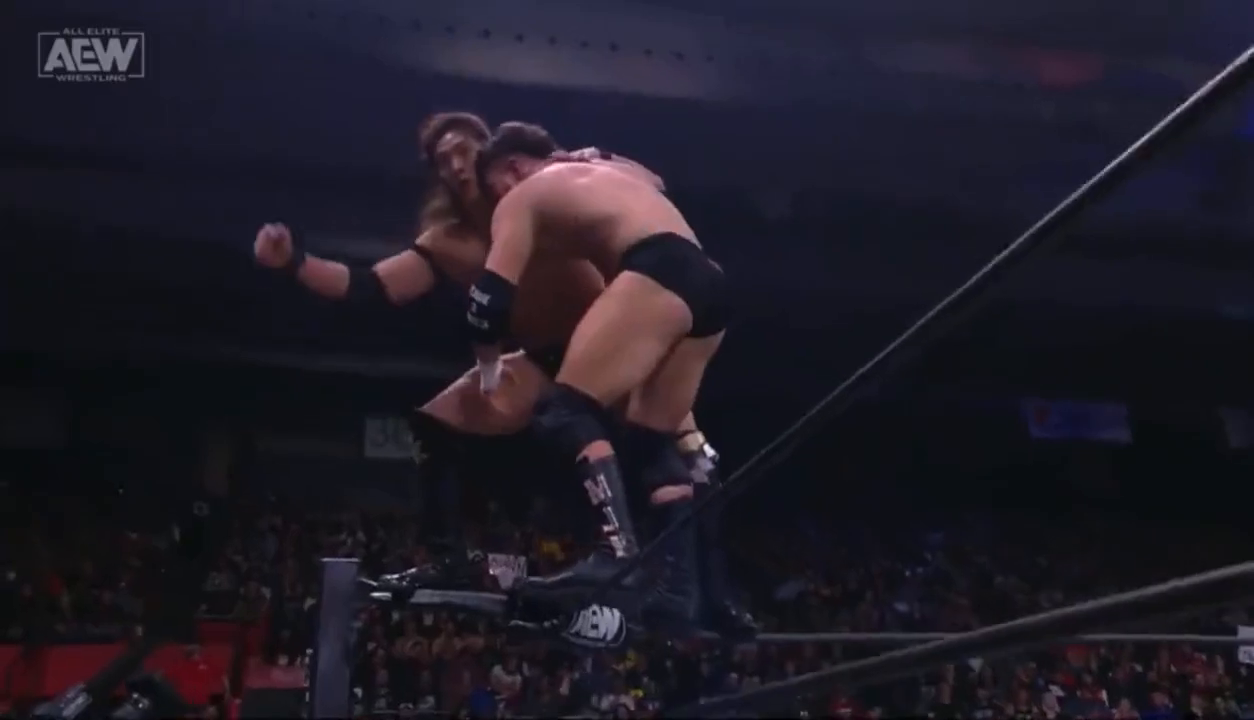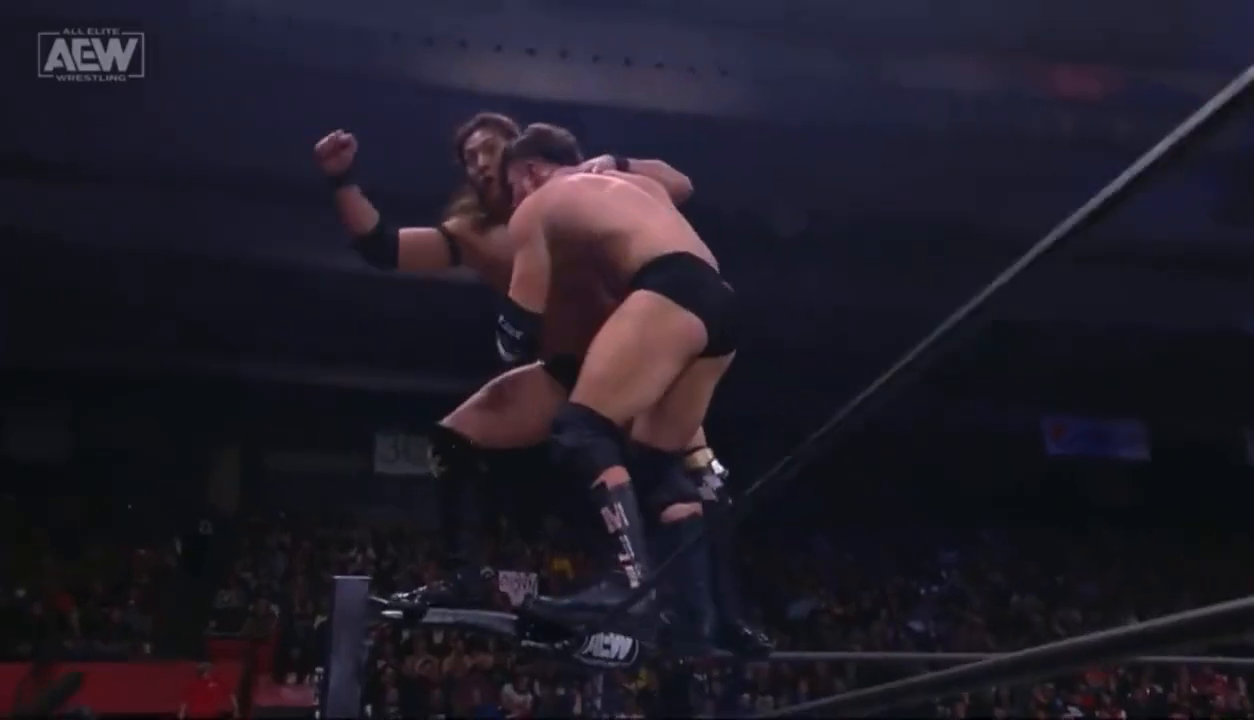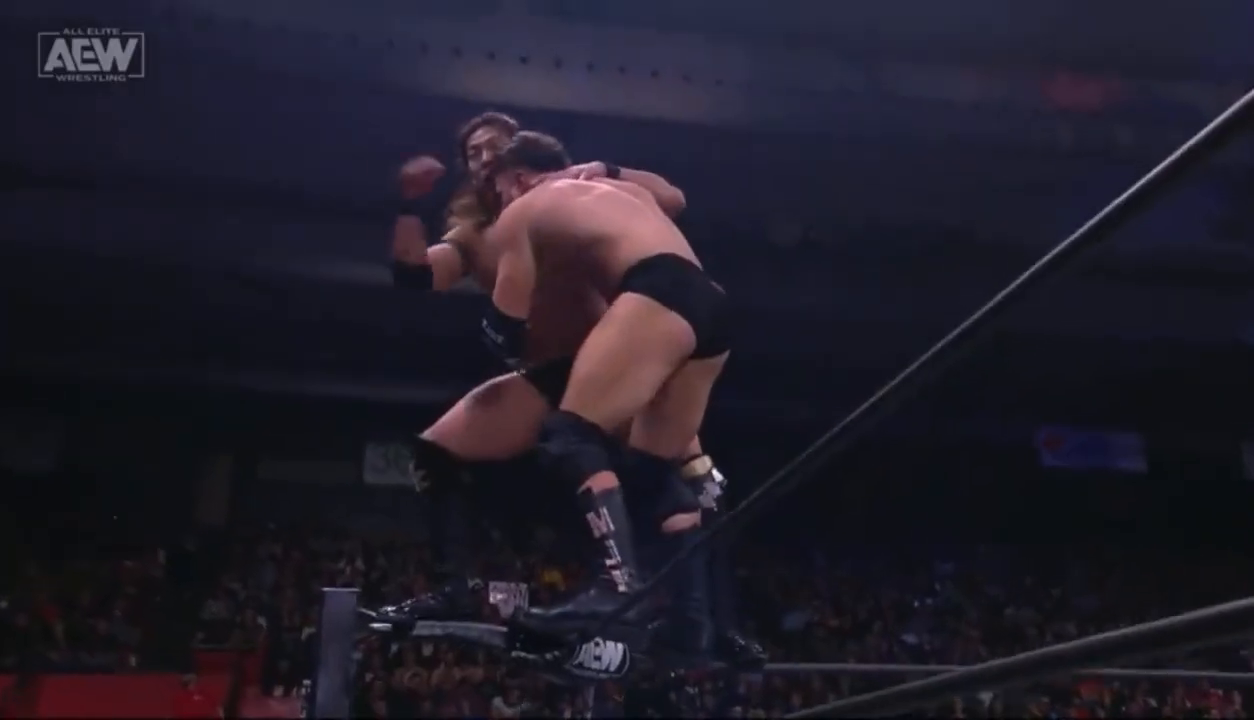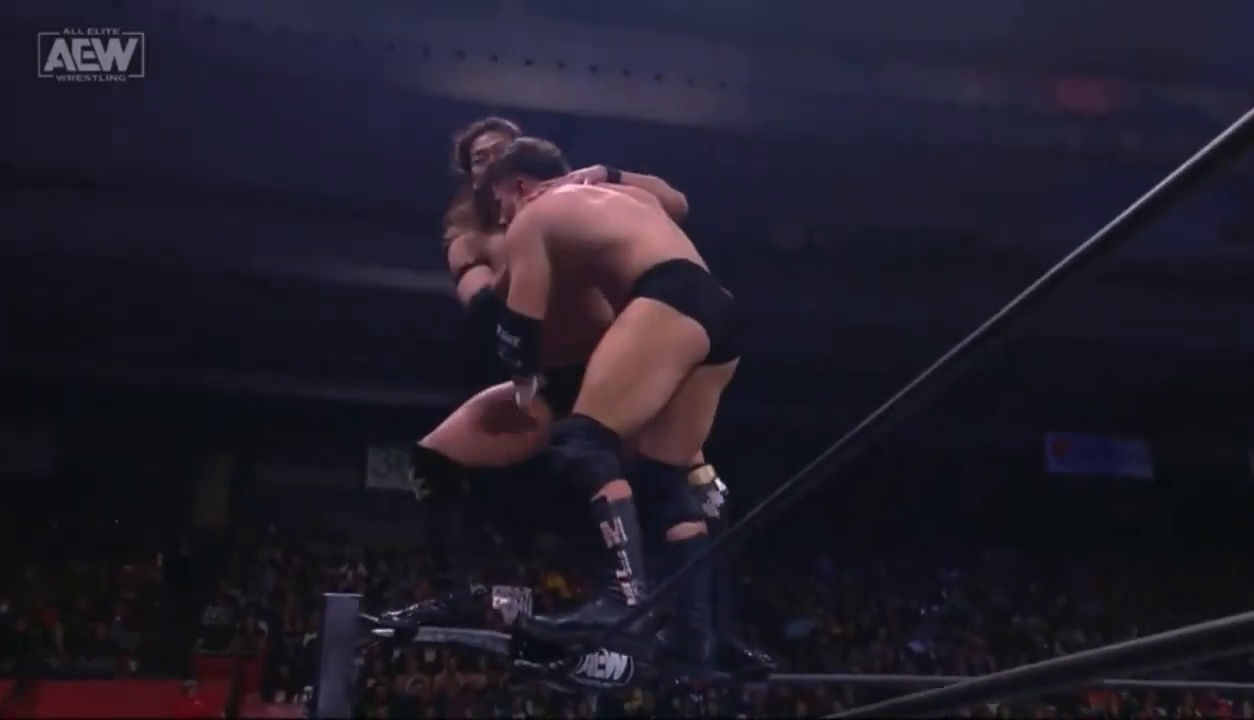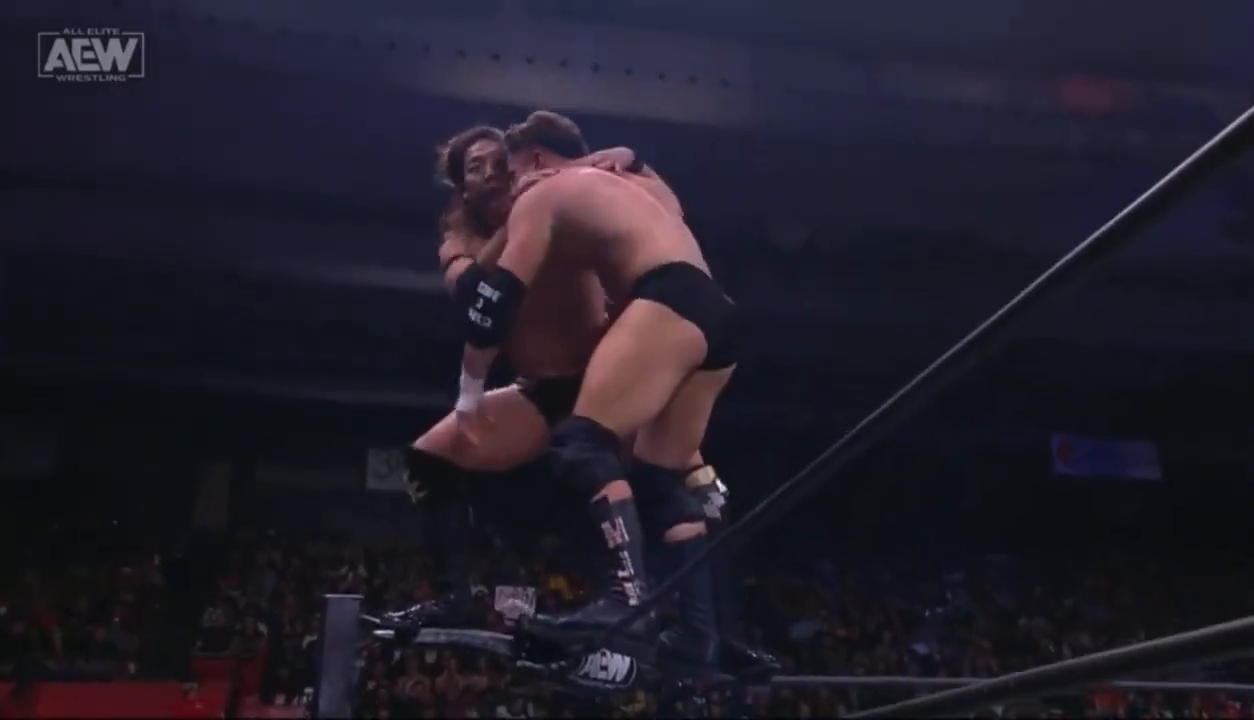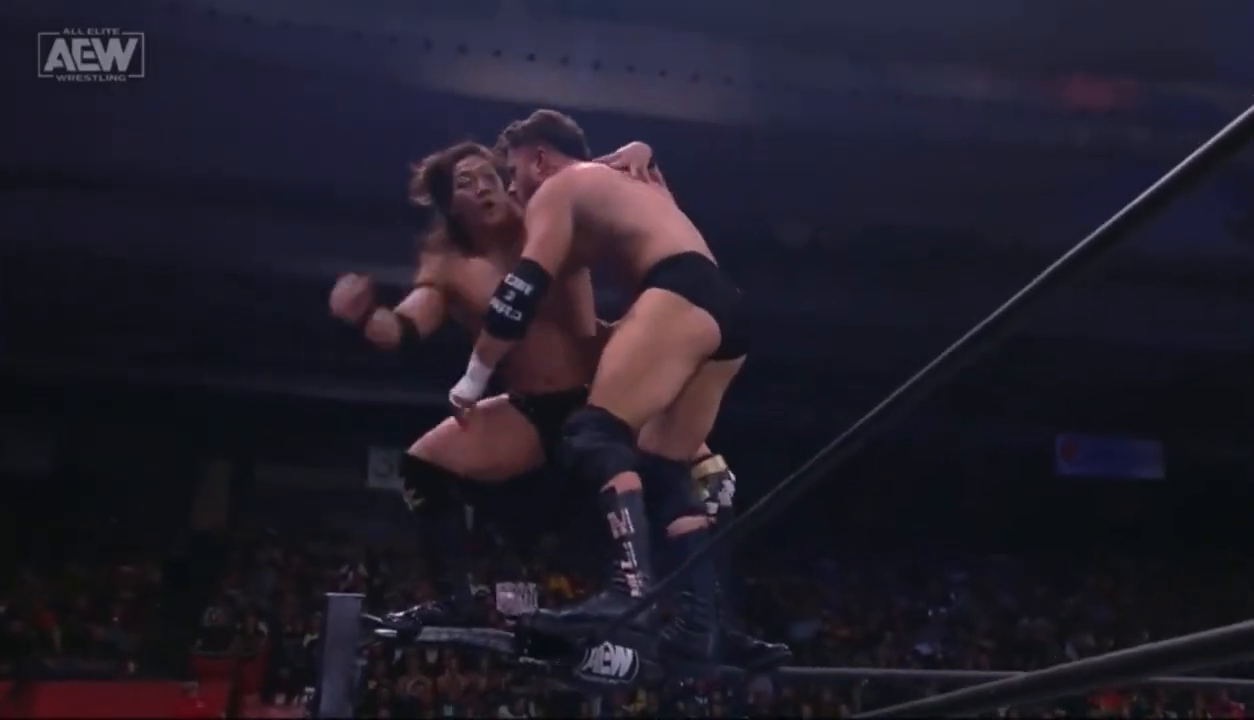
dt=0.3s
person 1, frame 1
right shoulder: (448, 243)
left elbow: (650, 186)
right elbow: (369, 288)
left wrist: (600, 159)
right wrist: (294, 261)
right hip: (546, 360)
right knee: (432, 427)
left ankle: (708, 594)
right ankle: (453, 559)
person 1, frame 2
right shoulder: (474, 236)
left elbow: (680, 187)
right elbow: (382, 247)
left wrist: (615, 165)
right wrist: (342, 180)
right hip: (563, 370)
left knee: (699, 472)
right knee: (451, 442)
left ankle: (725, 613)
right ankle: (467, 576)
person 1, frame 3
right shoulder: (472, 235)
left elbow: (673, 200)
right elbow: (412, 278)
left wrist: (606, 172)
right wrist: (413, 206)
right hip: (543, 377)
left knee: (691, 482)
right knee: (434, 452)
left ankle: (719, 626)
right ankle: (454, 589)
person 1, frame 4
right shoulder: (471, 243)
left elbow: (675, 205)
right elbow: (484, 316)
left wrist: (607, 175)
right hip: (544, 385)
right knee: (433, 459)
left ankle: (717, 634)
right ankle: (455, 595)
person 1, frame 5
right shoulder: (462, 247)
left wrist: (627, 161)
right wrist: (497, 231)
right hip: (540, 398)
right knee: (428, 462)
right ankle: (456, 594)
person 1, frame 6
right shoulder: (450, 272)
right elbow: (401, 333)
left wrist: (638, 155)
right wrist: (362, 313)
right hip: (529, 410)
right knee: (422, 467)
right ankle: (454, 600)
person 2, frame 1
left shoulder: (523, 197)
right shoulder: (612, 174)
left elbow: (492, 297)
left wrist: (487, 373)
left hip: (659, 275)
right hip: (707, 285)
left knee: (565, 412)
right knee: (655, 446)
left ankle: (618, 557)
right ankle: (679, 590)
person 2, frame 2
left shoulder: (536, 210)
right shoulder: (633, 184)
left elbow: (521, 326)
left wrist: (512, 348)
left hip: (672, 295)
right hip: (718, 304)
left knee: (580, 431)
right knee: (657, 463)
left ankle: (633, 584)
right ankle: (691, 608)
person 2, frame 3
left shoulder: (520, 216)
right shoulder: (617, 191)
left elbow: (505, 331)
left hip: (661, 295)
right hip: (709, 305)
left knee: (569, 437)
right knee: (655, 469)
left ankle: (619, 589)
person 2, frame 4
left shoulder: (531, 222)
right shoulder: (622, 196)
left elbow: (521, 333)
left wrist: (526, 395)
left hip: (671, 302)
right hip: (718, 313)
left knee: (581, 443)
right knee: (665, 477)
left ankle: (627, 600)
right ankle: (693, 627)
person 2, frame 5
left shoulder: (543, 196)
right shoulder: (624, 187)
left elbow: (497, 297)
left wrist: (469, 394)
left hip: (672, 304)
right hip: (716, 315)
left knee: (581, 444)
right knee: (660, 480)
left ankle: (628, 600)
right ankle: (697, 629)
person 2, frame 6
left shoulder: (558, 190)
right shoulder: (625, 184)
left elbow: (524, 291)
left wrist: (473, 380)
left hip: (683, 295)
right hip: (725, 304)
left knee: (594, 436)
right knee: (664, 470)
left ankle: (630, 593)
right ankle: (697, 624)
